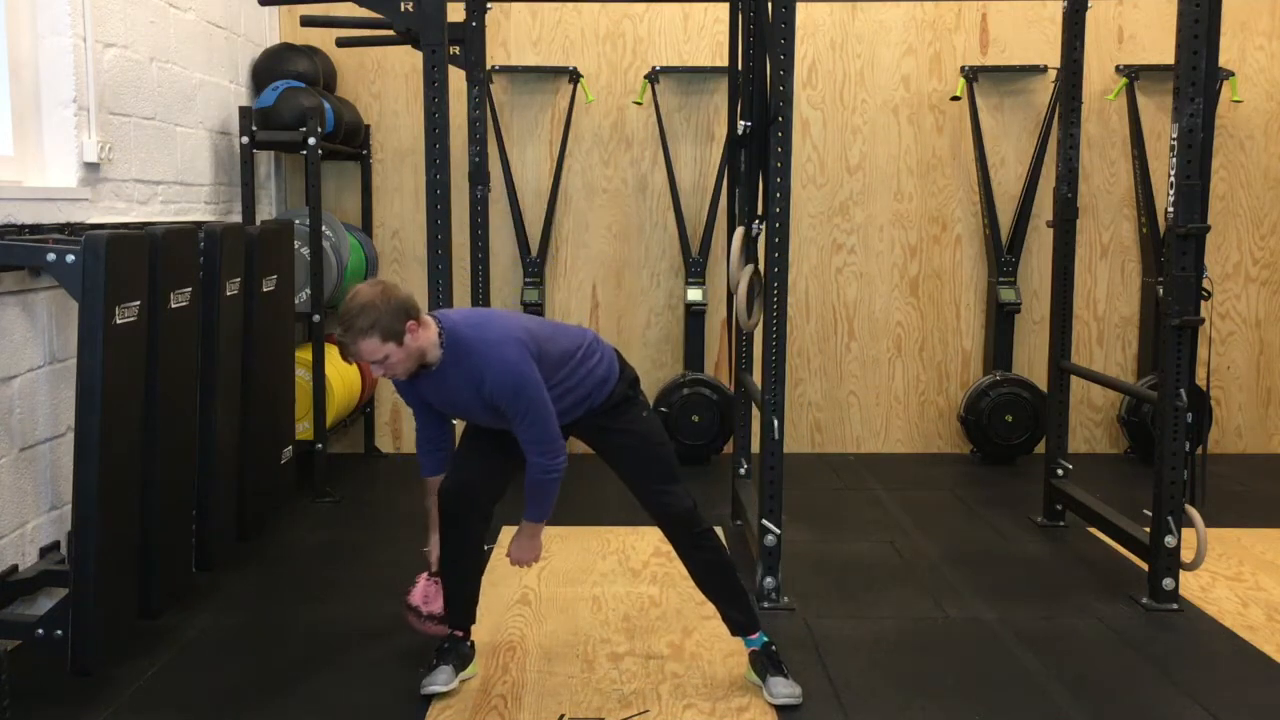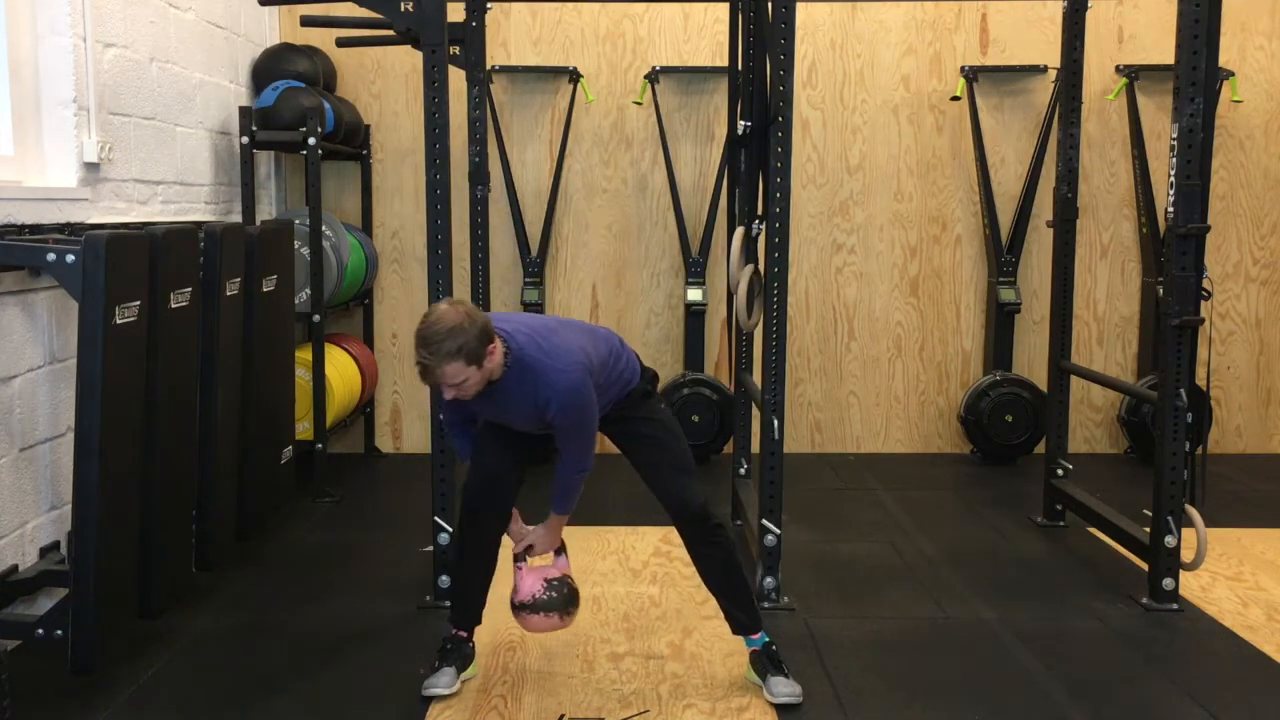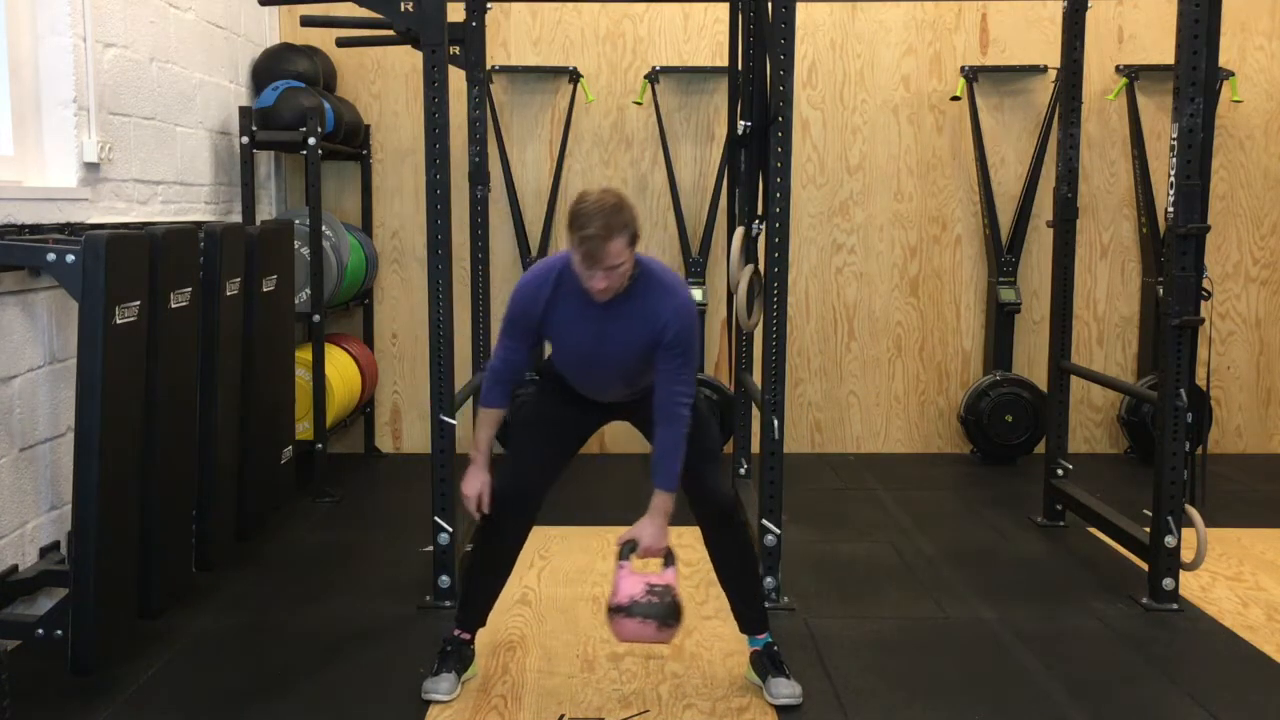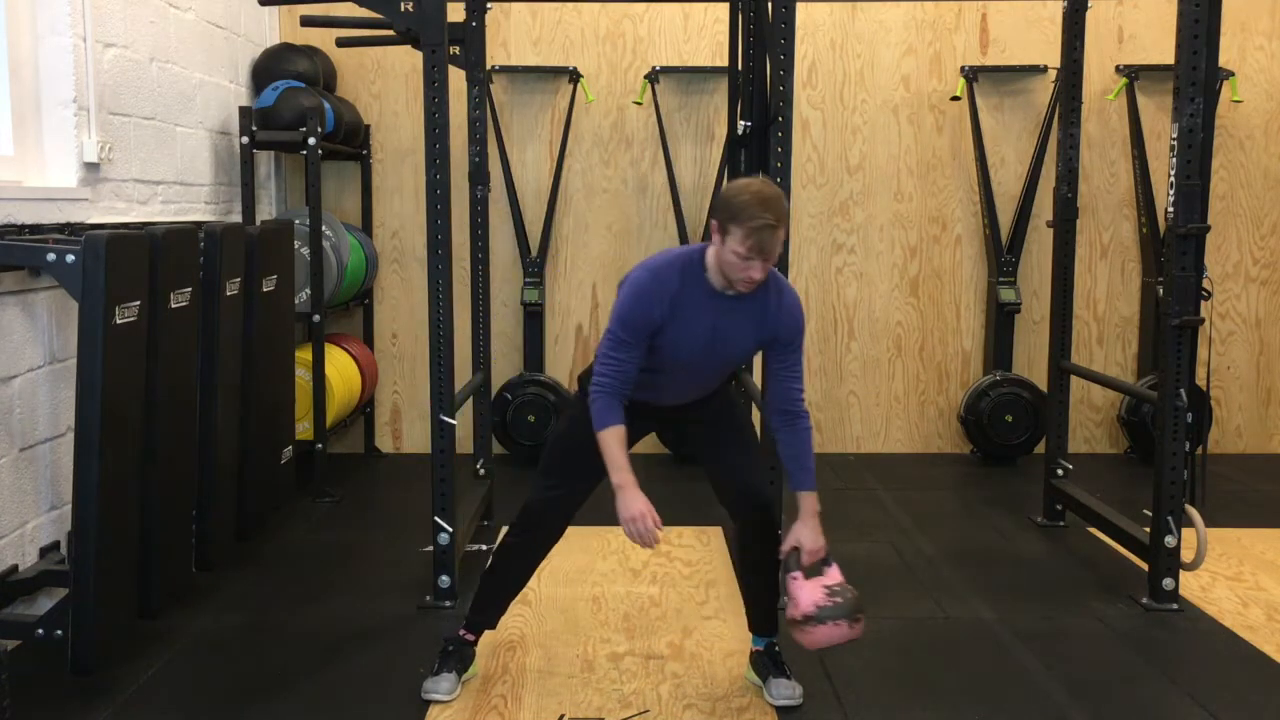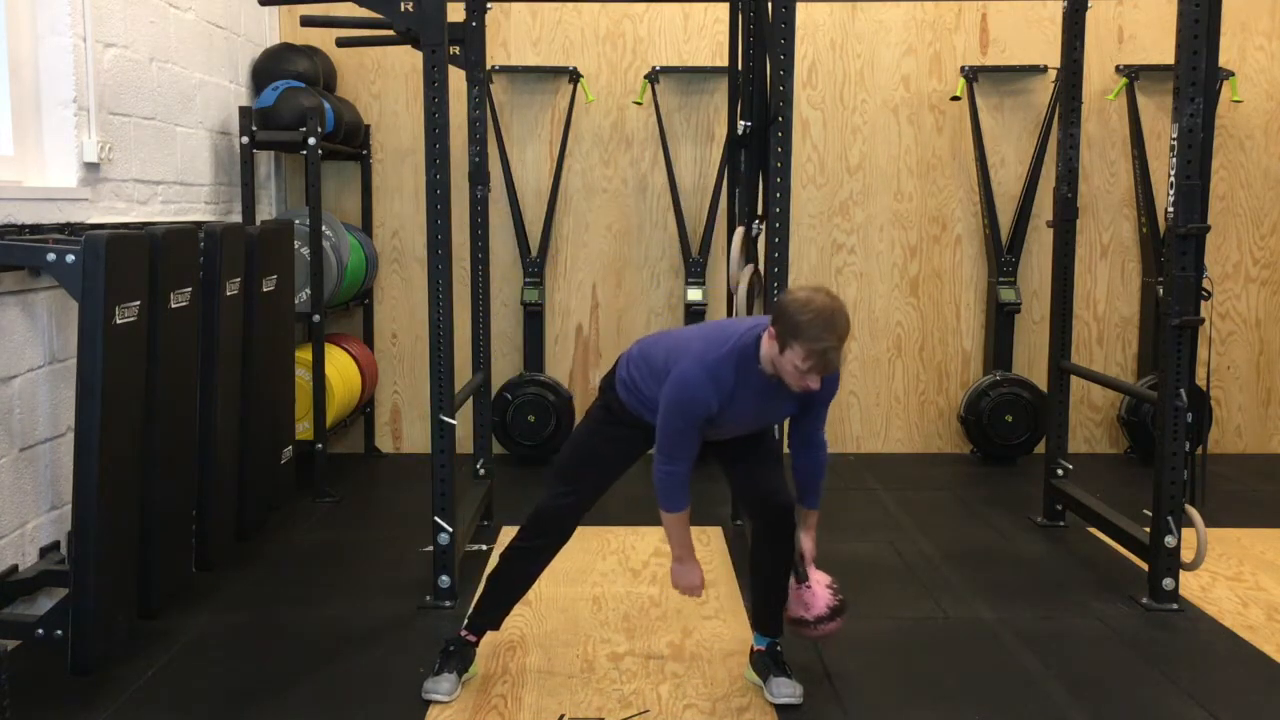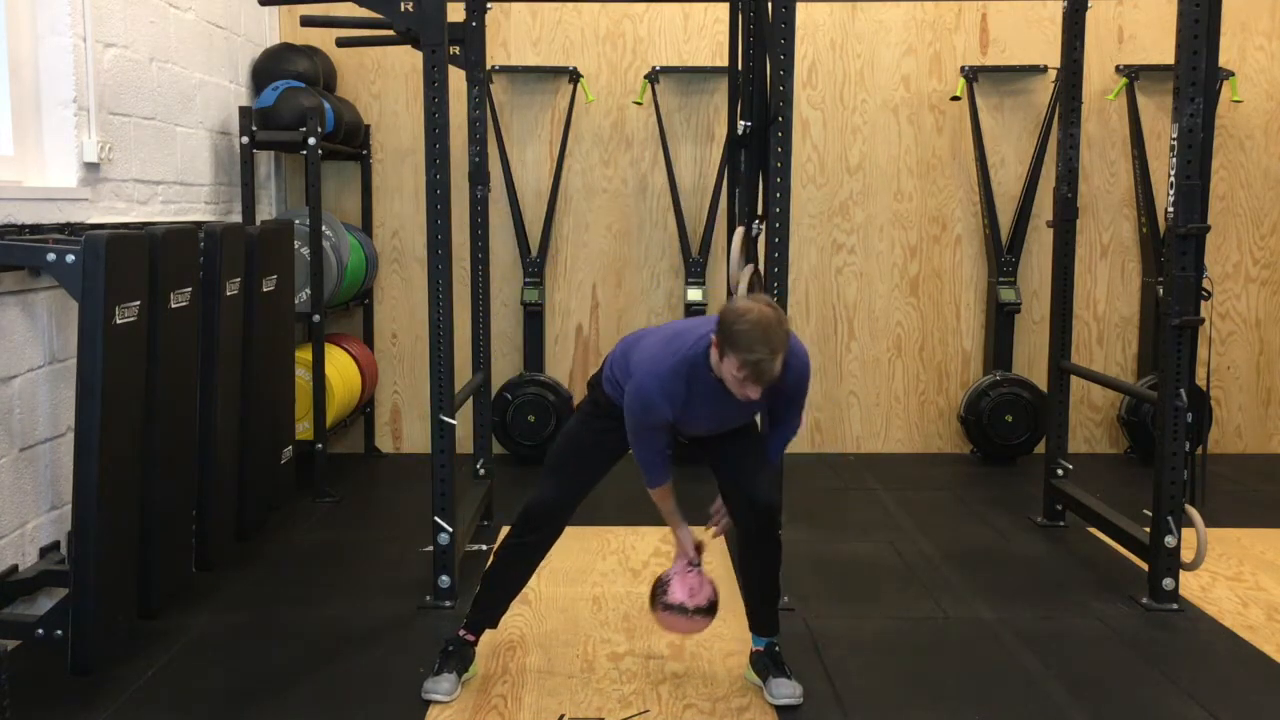
dt=0.5s
person 1, frame 1
left shoulder: (496, 354)
right shoulder: (411, 367)
left elbow: (547, 456)
right elbow: (434, 444)
left wrist: (530, 532)
right wrist: (437, 528)
left hip: (601, 396)
left knee: (675, 511)
right knee: (460, 499)
left ankle: (757, 645)
right ankle: (458, 641)
person 1, frame 2
left shoulder: (559, 374)
right shoulder: (454, 364)
left elbow: (574, 460)
right elbow: (461, 430)
left wrist: (552, 525)
right wrist: (499, 502)
left hip: (621, 394)
left knee: (690, 508)
right knee: (480, 502)
left ankle: (760, 646)
right ankle: (459, 640)
person 1, frame 3
left shoulder: (671, 299)
right shoulder: (540, 286)
left elbow: (675, 409)
right elbow: (501, 375)
left wrist: (659, 514)
right wrist: (478, 463)
left hip: (657, 392)
right hip: (569, 394)
left knee: (718, 502)
right knee: (508, 497)
left ankle: (762, 647)
right ankle: (461, 641)
person 1, frame 4
left shoulder: (780, 305)
right shoulder: (652, 283)
left elbow: (788, 410)
right elbow: (606, 391)
left wrist: (808, 514)
right wrist: (625, 489)
left hip: (703, 401)
right hip: (619, 391)
left knee: (756, 503)
right knee: (545, 511)
left ankle: (764, 649)
right ankle: (465, 641)
person 1, frame 5
left shoulder: (818, 372)
right shoulder: (704, 369)
left elbow: (809, 445)
right elbow: (672, 471)
left wrist: (807, 525)
right wrist: (683, 558)
right hip: (635, 405)
left knee: (775, 509)
right knee: (557, 512)
left ankle: (766, 649)
right ankle: (466, 641)
person 1, frame 6
left shoulder: (791, 359)
right shoulder: (657, 374)
left elbow: (784, 425)
right elbow: (652, 461)
left wrist: (735, 494)
right wrist: (677, 527)
right hip: (621, 397)
left knee: (760, 510)
right knee: (546, 508)
left ankle: (765, 650)
right ankle: (465, 642)
